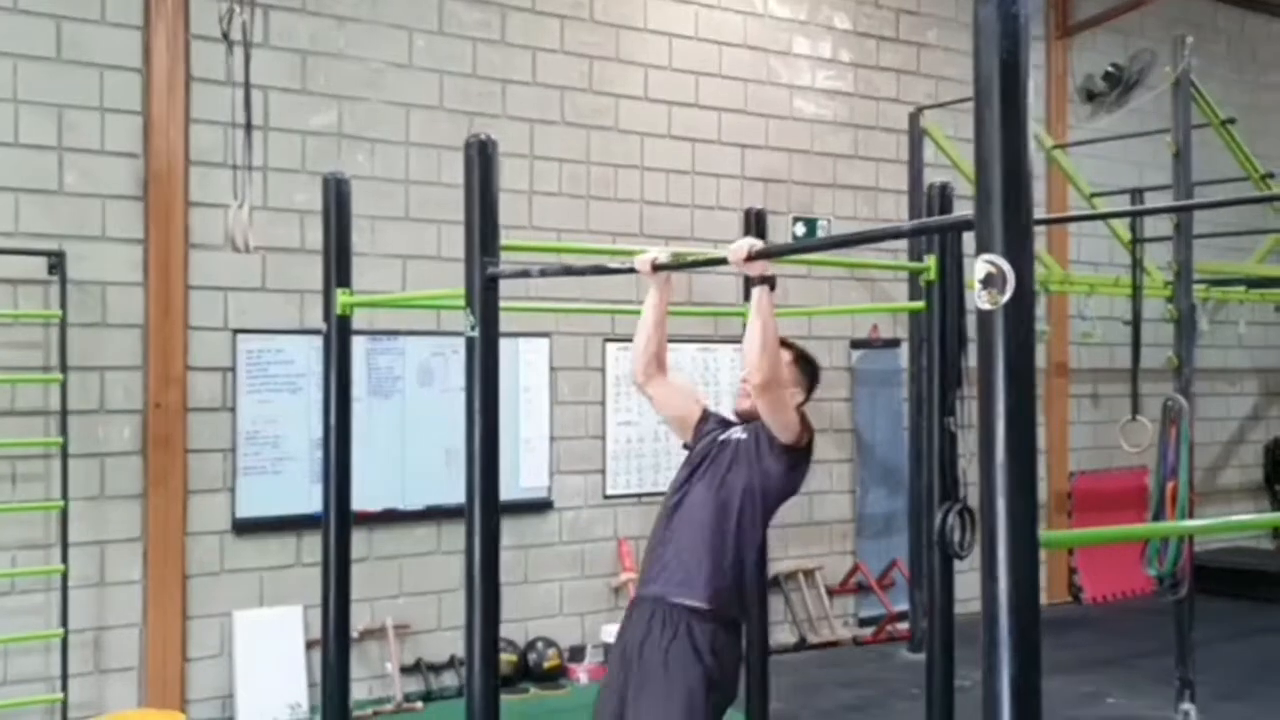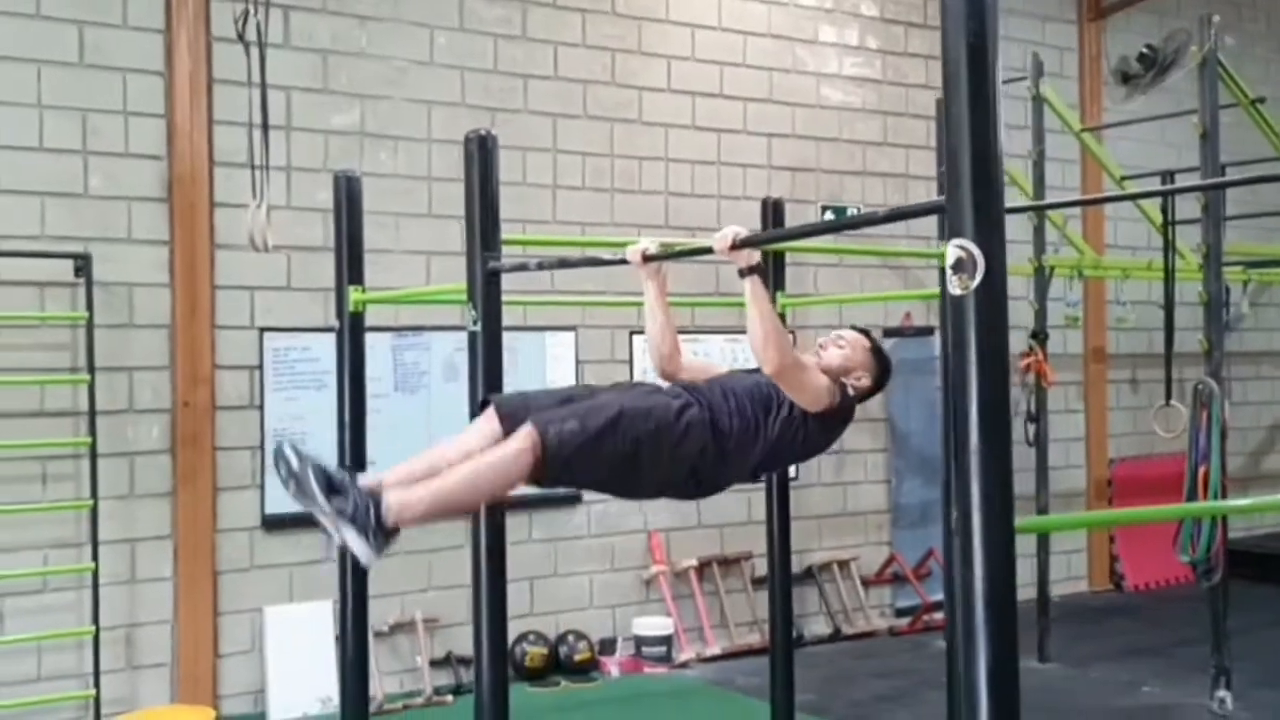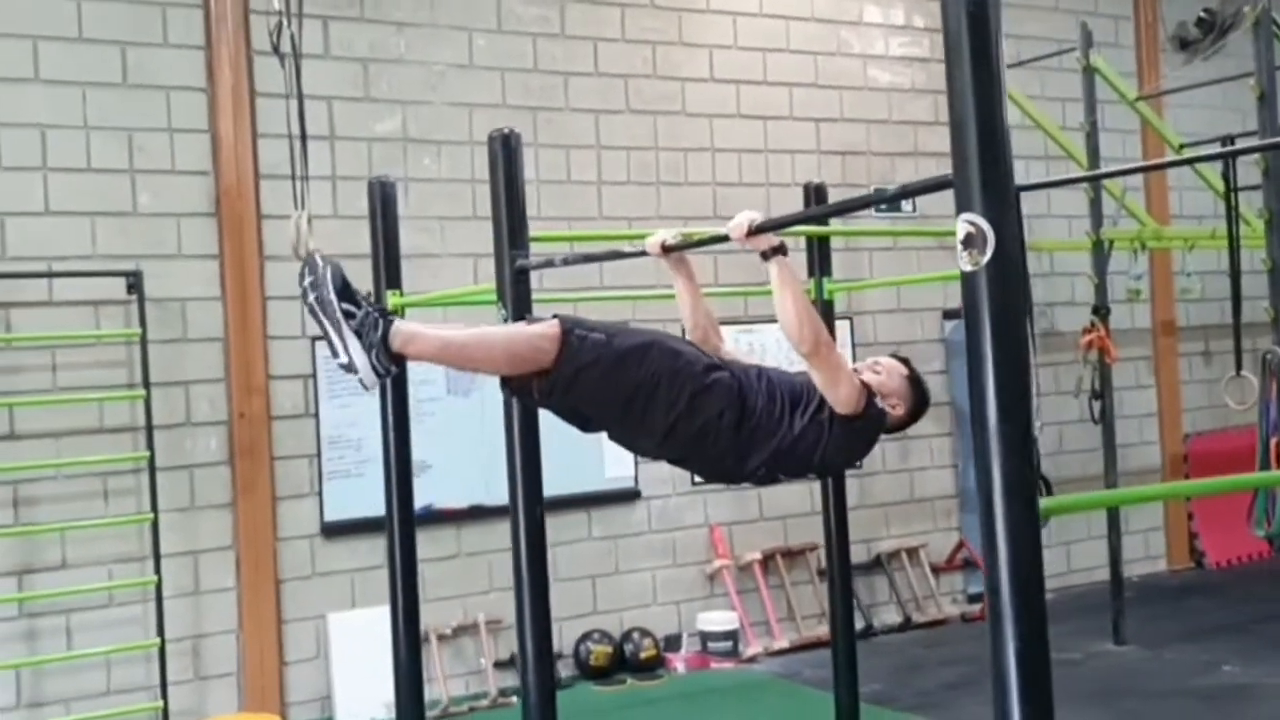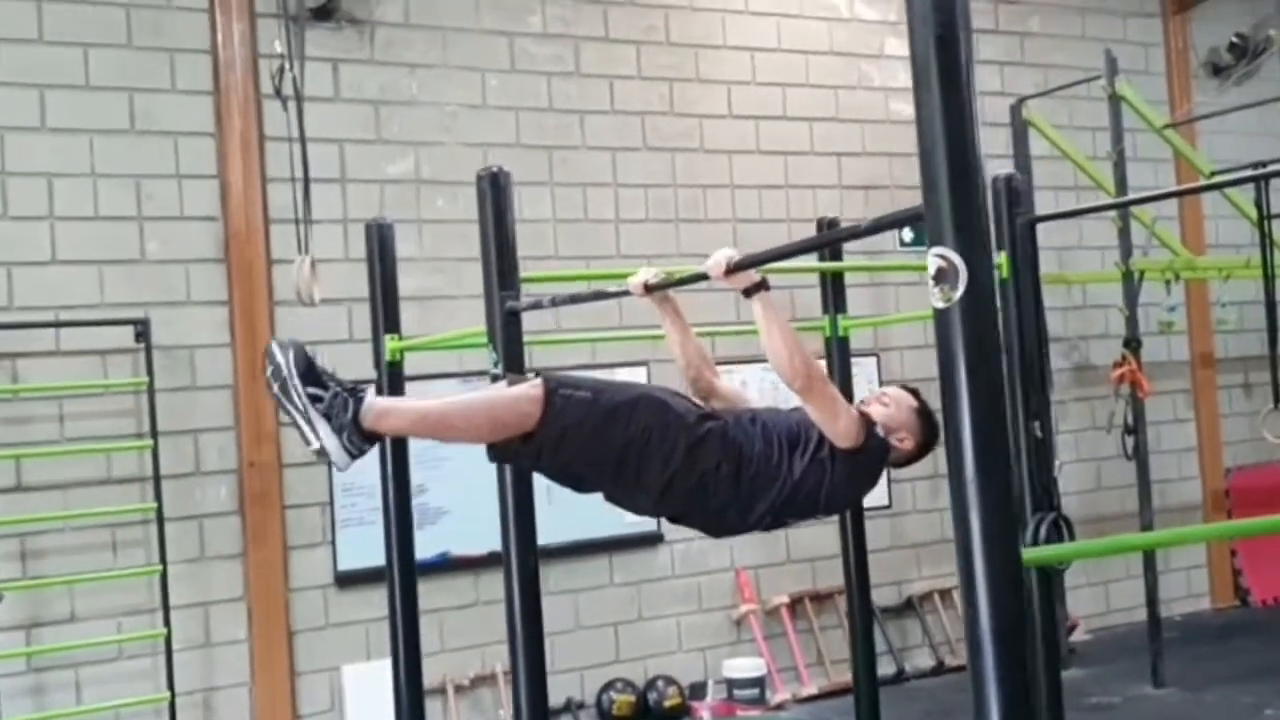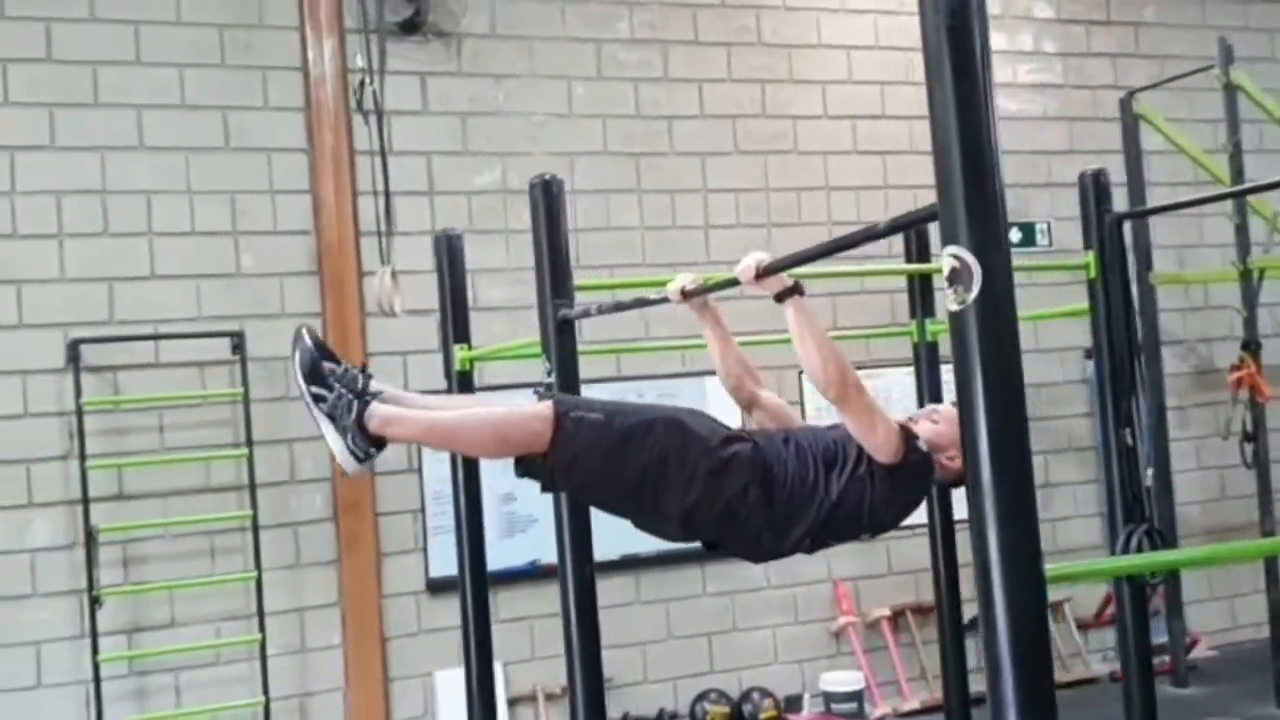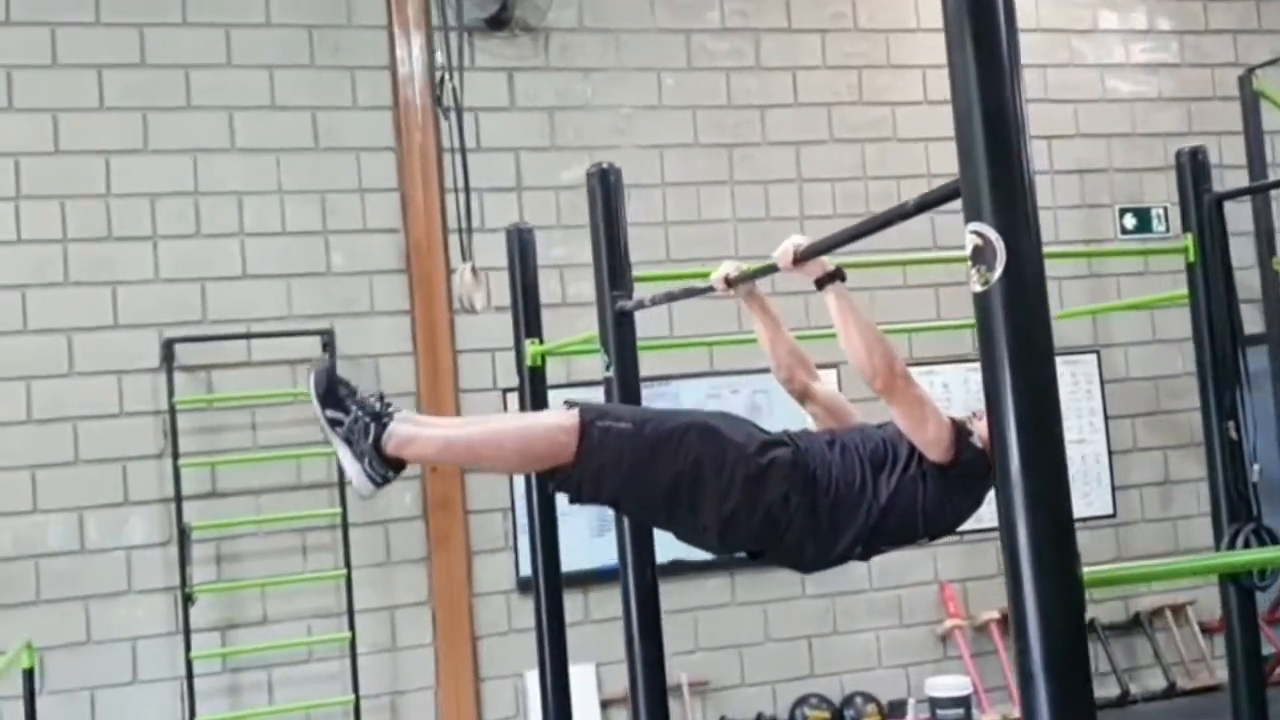
dt=0.7s
person 1, frame 1
left shoulder: (786, 445)
right shoulder: (715, 434)
left elbow: (763, 377)
right elbow: (648, 374)
left wrist: (760, 283)
right wrist: (658, 287)
left hip: (697, 628)
right hip: (647, 615)
person 1, frame 2
left shoulder: (824, 409)
right shoulder: (775, 392)
left elbow: (776, 363)
right elbow: (670, 363)
left wrist: (751, 271)
right wrist: (655, 278)
left hip: (691, 436)
right hip: (670, 418)
left knee: (532, 441)
right knee: (503, 416)
left ankle: (377, 515)
right ankle: (363, 491)
person 1, frame 3
left shoulder: (853, 419)
right shoulder: (798, 402)
left elbow: (812, 345)
right elbow: (709, 345)
left wrist: (773, 254)
right wrist: (679, 268)
left hip: (709, 409)
right hip: (691, 402)
left knee: (550, 340)
right knee: (535, 348)
left ankle: (386, 338)
right ankle: (381, 339)
person 1, frame 4
left shoulder: (855, 454)
right shoulder: (798, 438)
left elbow: (803, 378)
right elbow: (706, 384)
left wrist: (753, 289)
right wrist: (666, 306)
left hip: (702, 462)
right hip: (688, 456)
left knee: (533, 401)
right knee: (518, 406)
left ankle: (359, 416)
right ankle: (354, 412)
person 1, frame 5
left shoulder: (902, 469)
right shoulder: (841, 453)
left elbow: (841, 389)
right elbow: (750, 392)
left wrist: (787, 295)
right wrist: (705, 312)
left hip: (735, 485)
right hip: (724, 479)
left knee: (546, 422)
right knee: (536, 420)
left ankle: (369, 421)
right ankle: (372, 401)
person 1, frame 6
left shoulder: (960, 465)
right shoulder: (902, 452)
left elbow: (887, 378)
right elbow: (803, 383)
left wrist: (827, 279)
right wrist: (753, 300)
left hip: (771, 488)
right hip: (763, 490)
left knee: (571, 432)
right knee: (564, 428)
left ankle: (388, 441)
right ankle: (394, 428)
